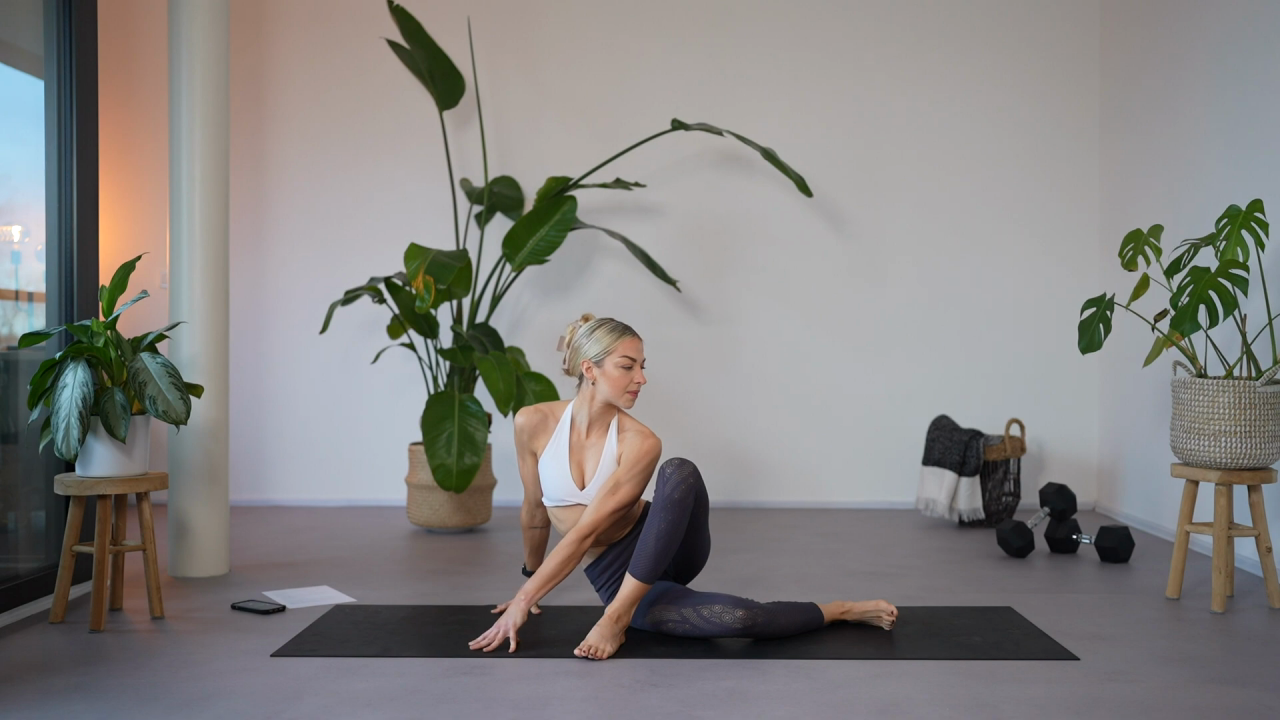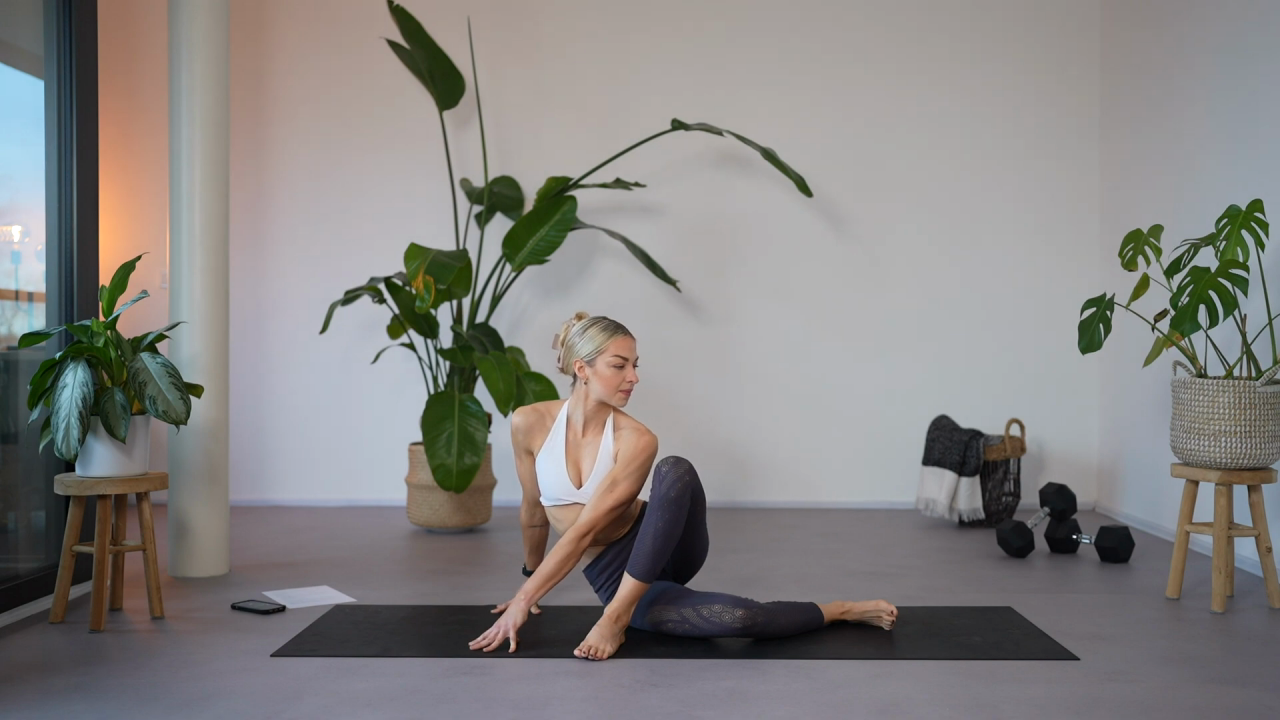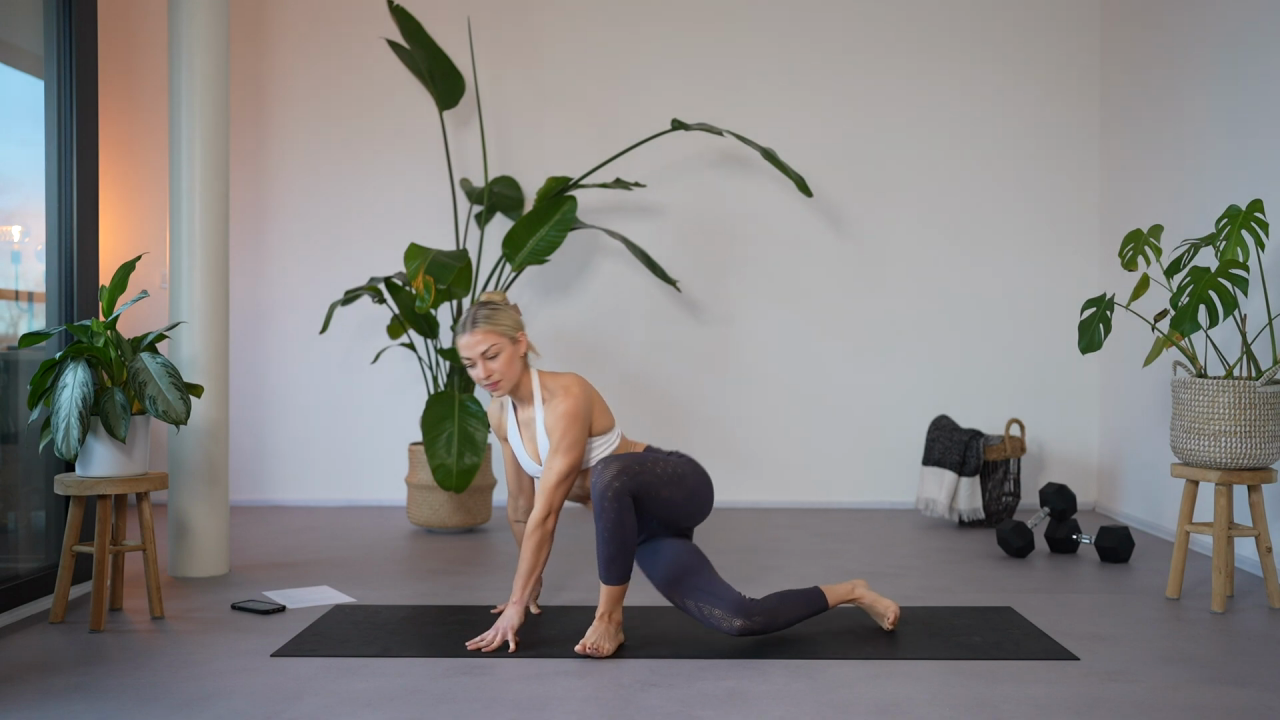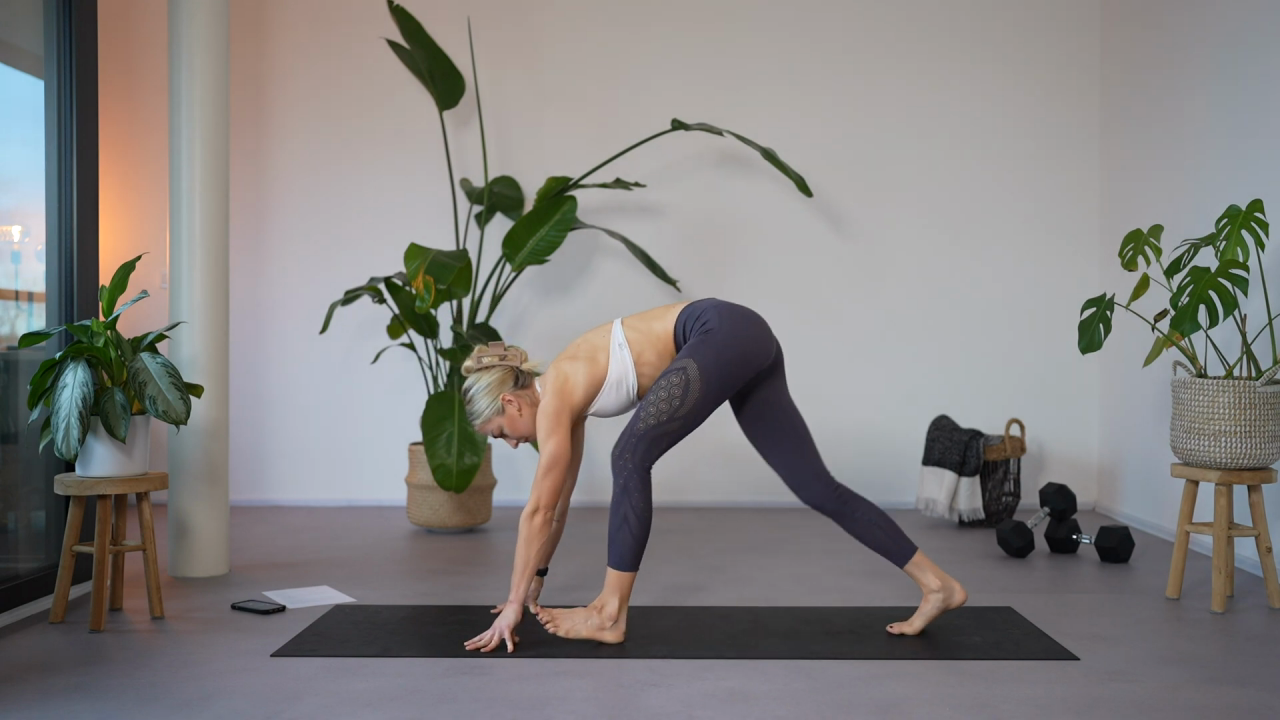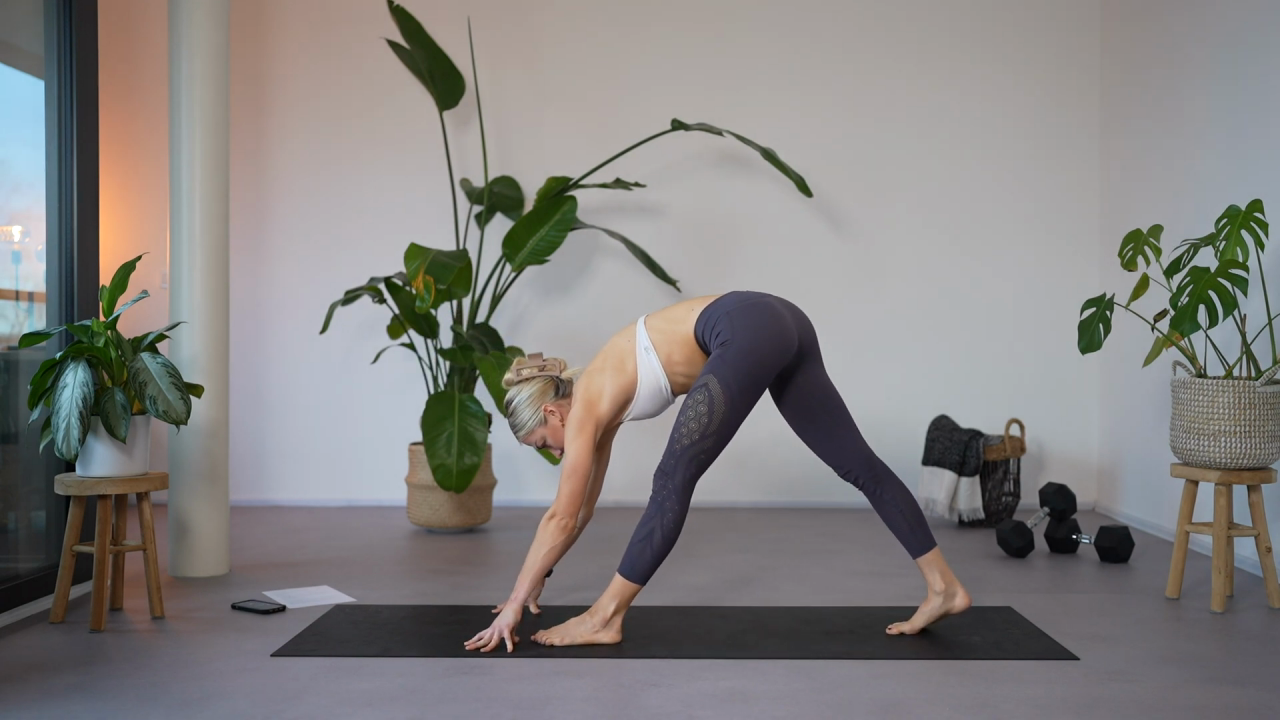
dt=1s
person 1, frame 1
left shoulder: (640, 442)
right shoulder: (533, 423)
left elbow: (586, 532)
right elbow: (535, 509)
left wrist: (522, 602)
right wrist: (530, 580)
left hip: (666, 552)
right hip: (616, 576)
left knee: (680, 472)
right knee: (739, 619)
left ankle: (617, 617)
right ankle: (840, 610)
person 1, frame 2
left shoulder: (636, 440)
right shoulder: (529, 423)
left elbow: (585, 531)
right elbow: (534, 509)
left wrist: (523, 602)
right wrist: (531, 578)
left hip: (665, 551)
right hip: (616, 577)
left knee: (676, 470)
right knee: (738, 618)
left ankle: (617, 617)
right ankle: (843, 610)
person 1, frame 3
left shoulder: (566, 396)
right shoulder: (500, 413)
left elbow: (545, 514)
right elbow: (520, 504)
left wrist: (517, 604)
right wrist: (527, 586)
left hip: (677, 492)
right hip: (640, 528)
left knee: (608, 477)
right knee: (739, 620)
left ankle: (610, 618)
right ankle: (849, 592)
person 1, frame 4
left shoulder: (554, 396)
right shoulder: (567, 395)
left elbow: (538, 510)
right elbow: (559, 501)
left wrist: (514, 603)
right wrist: (535, 575)
left hip: (725, 333)
right hip: (744, 342)
left knee: (631, 457)
right knee: (814, 486)
left ankle: (609, 613)
right ankle: (936, 584)
person 1, frame 5
left shoulder: (585, 406)
right shoulder: (600, 399)
left elbow: (561, 517)
right elbow: (583, 509)
left wrist: (516, 601)
right wrist: (538, 577)
left hip: (748, 330)
right hip: (778, 323)
left knee: (673, 479)
right knee: (856, 464)
left ankle: (604, 618)
right ankle: (943, 587)
